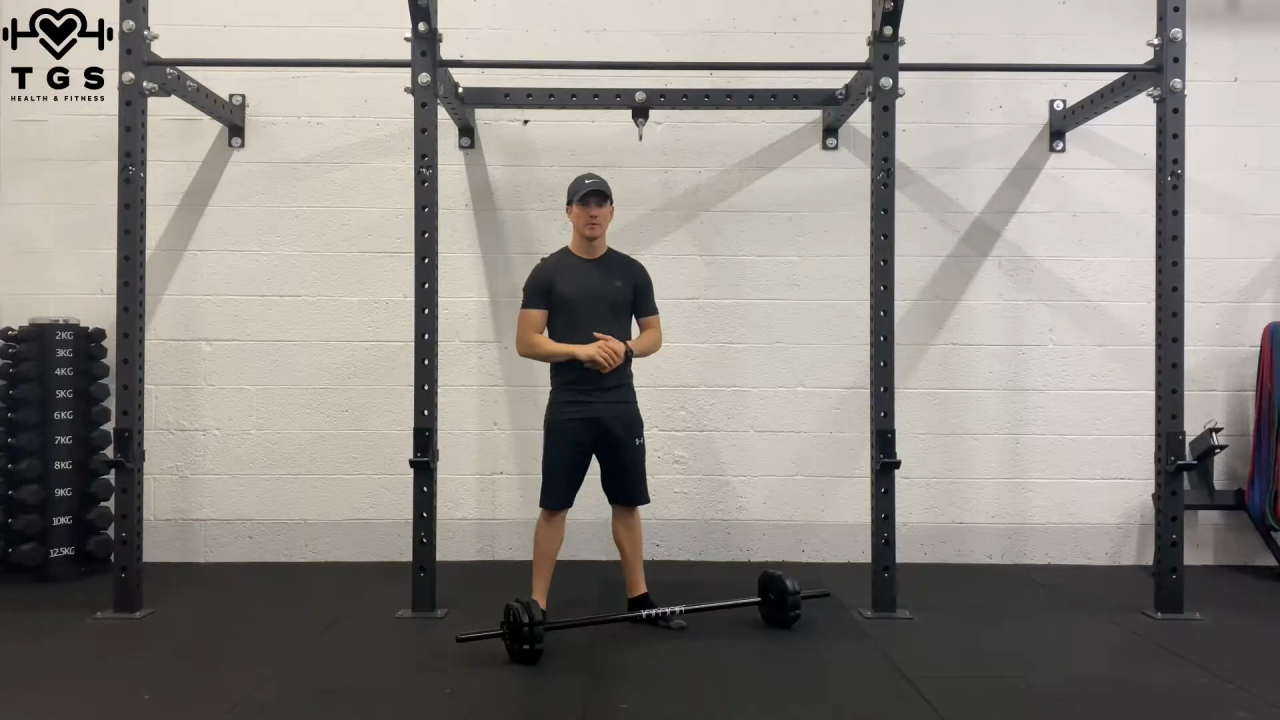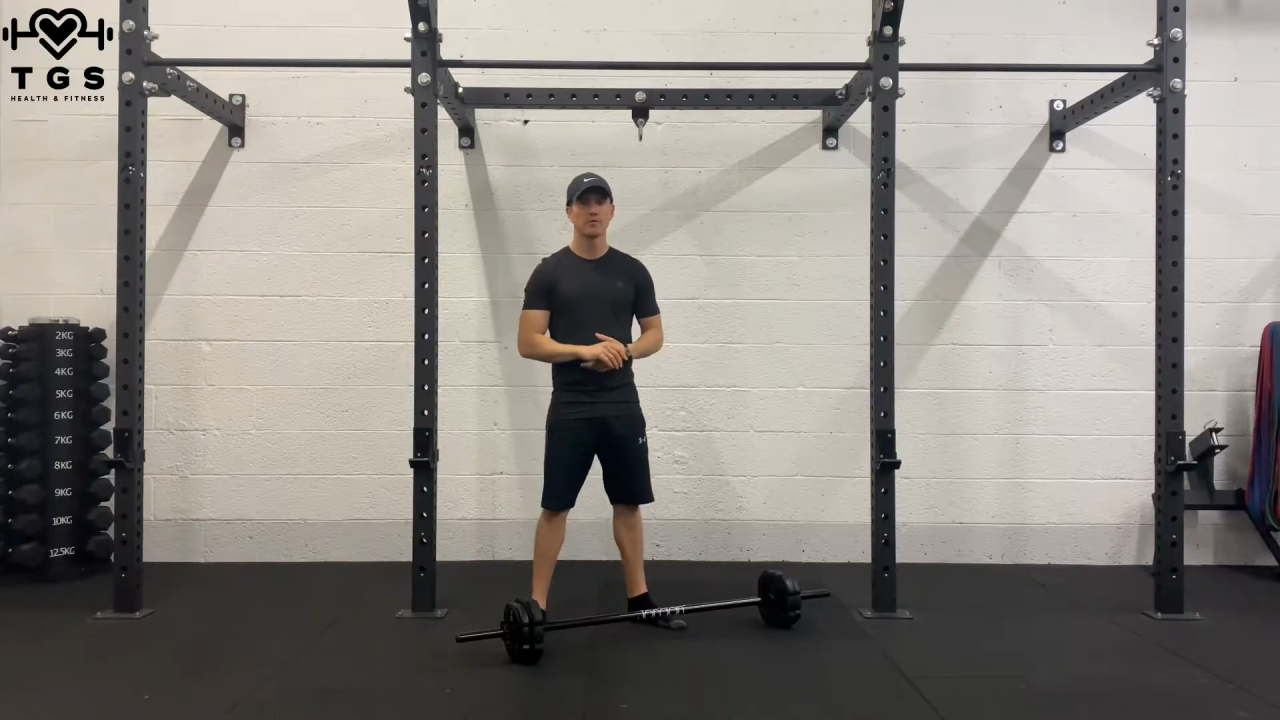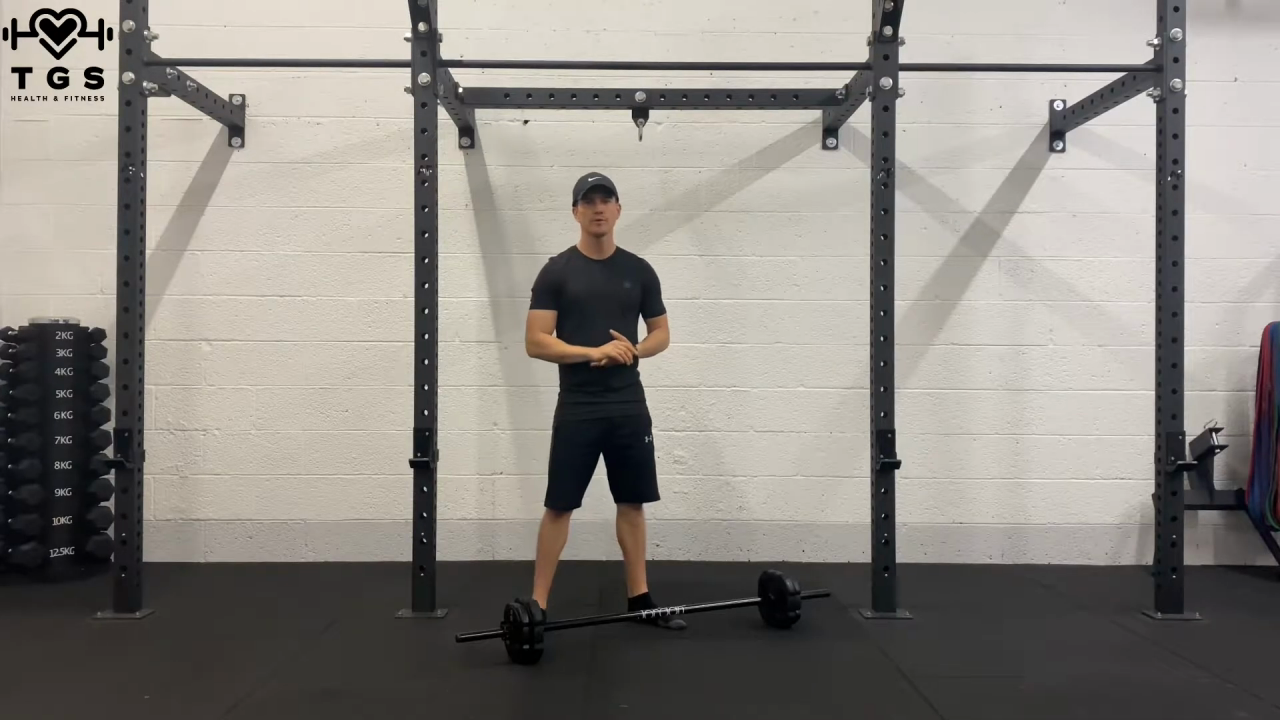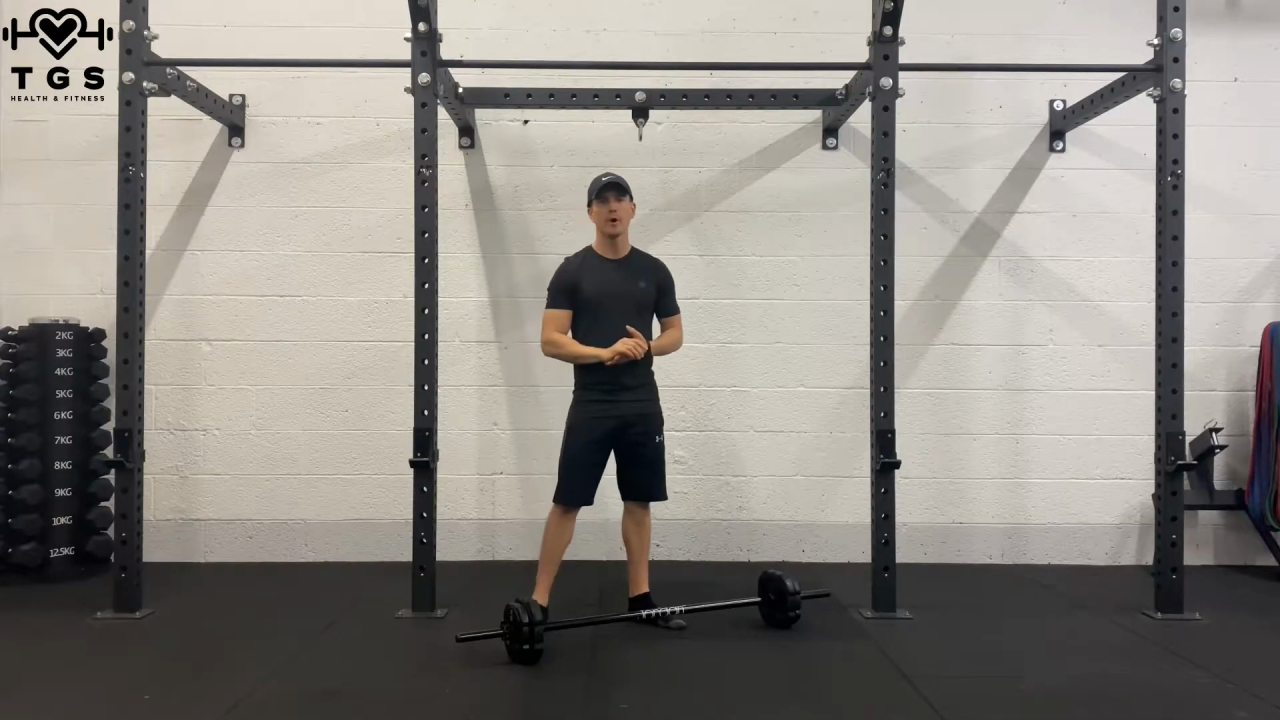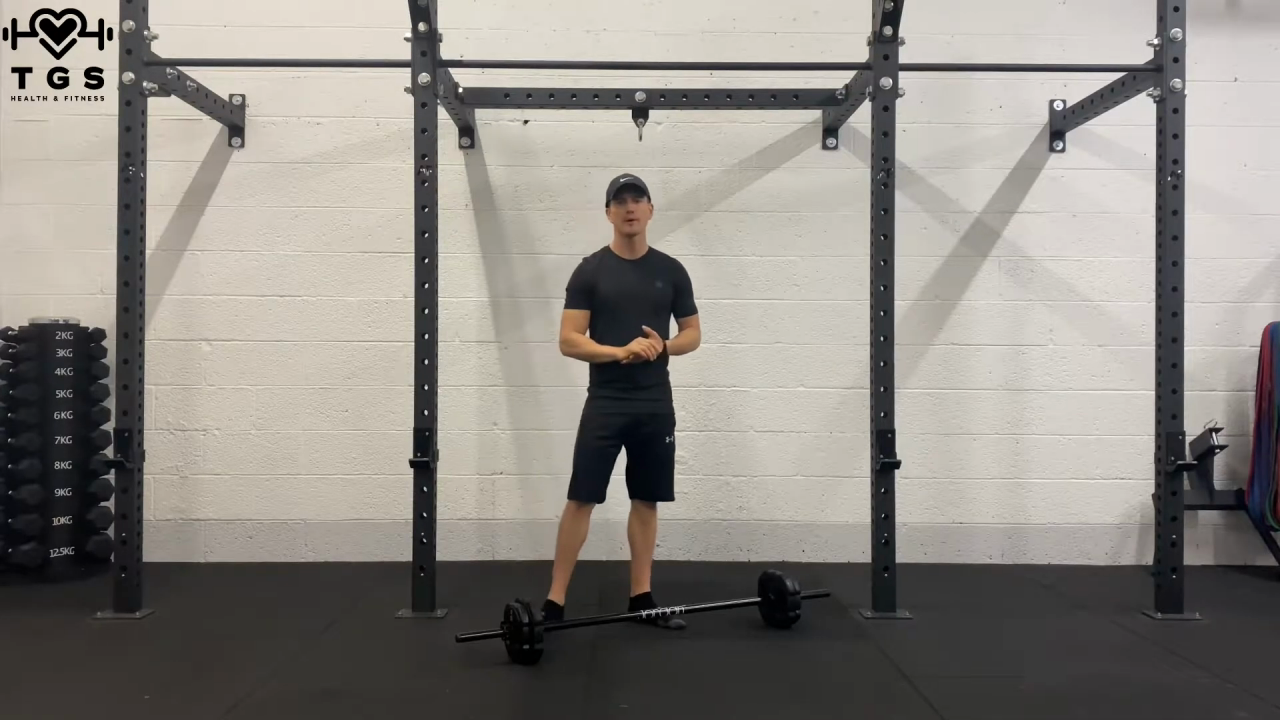
dt=0.2s
person 1, frame 1
left shoulder: (631, 271)
right shoulder: (548, 272)
left elbow: (654, 334)
right elbow: (526, 342)
left wrist: (625, 349)
right wrist: (580, 350)
left hip: (621, 406)
right hip: (569, 408)
left knee: (628, 503)
right knee: (554, 506)
left ankle: (639, 597)
right ankle: (538, 604)
person 1, frame 2
left shoulder: (632, 271)
right shoulder: (550, 271)
left elbow: (655, 334)
right elbow: (528, 342)
left wrist: (625, 351)
right wrist: (584, 351)
left hip: (623, 405)
right hip: (571, 408)
left knee: (629, 502)
right knee: (555, 506)
left ankle: (638, 596)
right ankle: (537, 604)
person 1, frame 3
left shoulder: (639, 271)
right shoulder: (558, 271)
left elbow: (661, 333)
right elbow: (536, 342)
left wrist: (633, 349)
right wrist: (593, 352)
left hip: (629, 405)
right hip: (578, 408)
left knee: (633, 502)
right knee: (559, 506)
left ankle: (639, 596)
right ankle: (537, 604)
person 1, frame 4
left shoulder: (654, 270)
right shoulder: (573, 271)
left elbow: (675, 333)
right elbow: (550, 341)
left wrist: (648, 347)
right wrist: (604, 353)
left hip: (643, 404)
right hip: (592, 406)
left knee: (640, 501)
right knee: (568, 502)
left ankle: (640, 596)
right ankle: (539, 601)
person 1, frame 5
left shoulder: (671, 271)
right shoulder: (590, 271)
left elbow: (693, 334)
right elbow: (569, 341)
left wrist: (662, 346)
right wrist: (620, 351)
left hip: (655, 404)
right hip: (606, 402)
left knee: (646, 500)
right knee: (582, 498)
left ankle: (641, 595)
right ankle: (554, 600)
